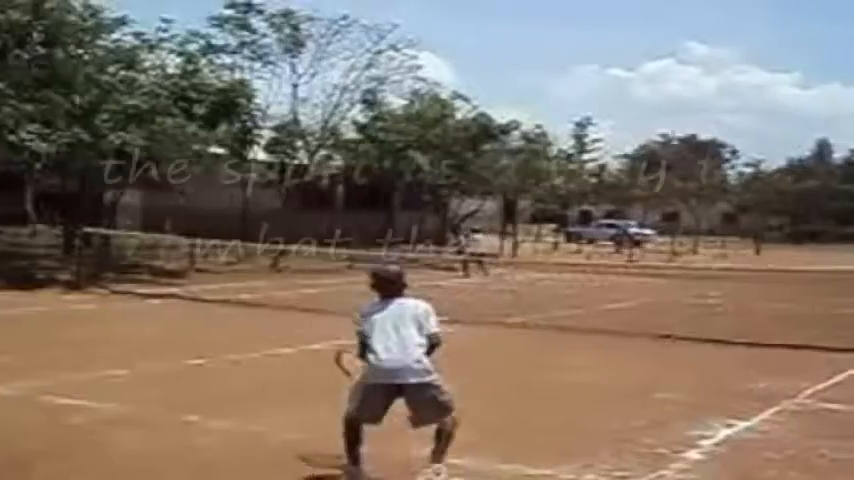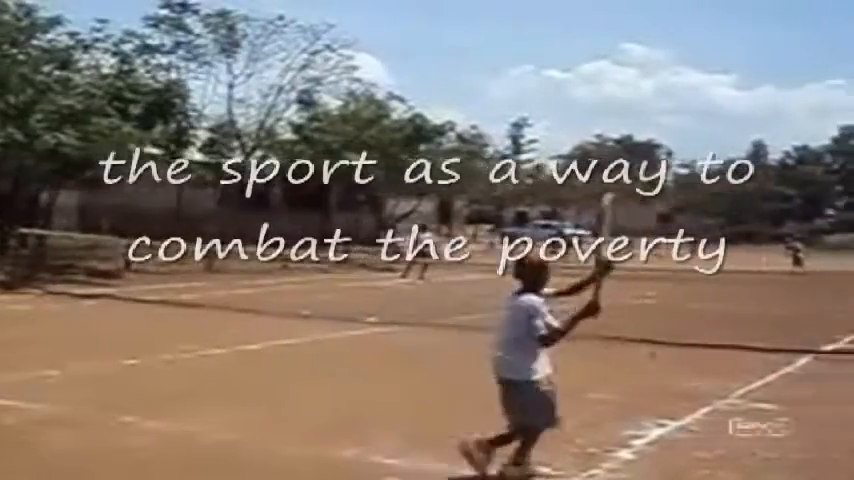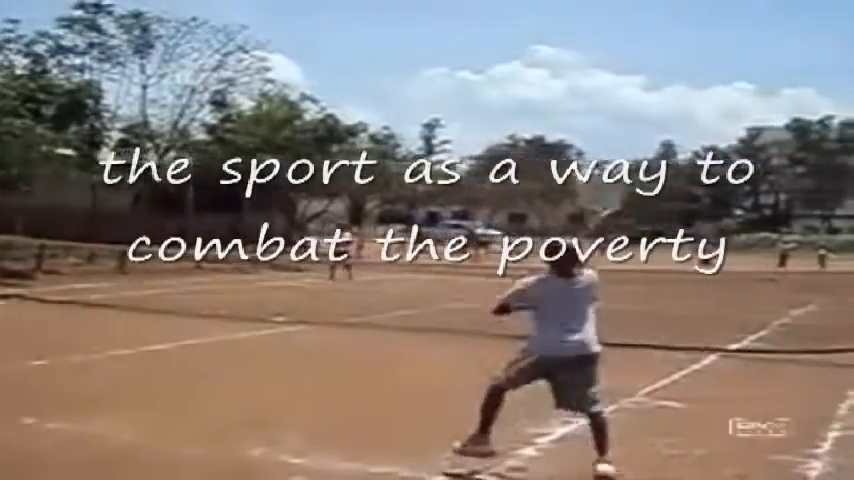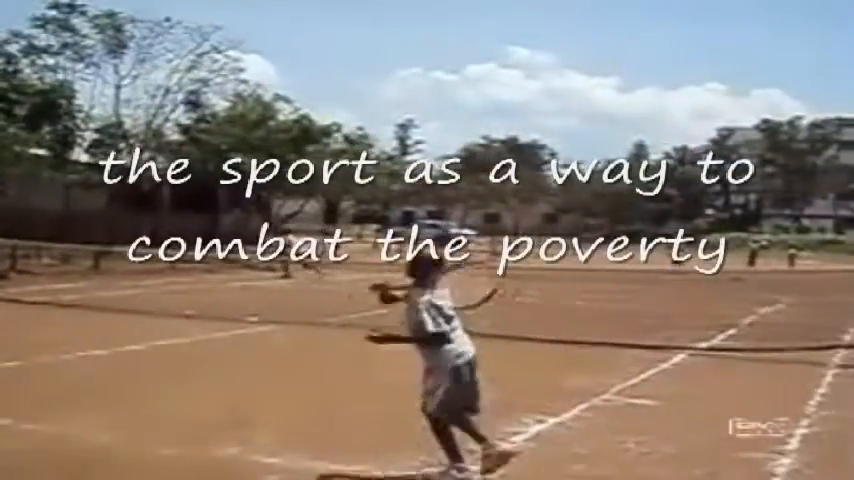
dt=0.7s
person 1, frame 1
left shoulder: (368, 311)
right shoulder: (421, 307)
left elbow: (363, 350)
right elbow: (435, 341)
left hip: (379, 371)
right hip: (417, 371)
left knee: (353, 417)
right knee: (446, 419)
person 1, frame 2
left shoulder: (522, 297)
right shoulder: (533, 304)
left elbow: (564, 292)
right elbow: (547, 339)
left wrist: (595, 277)
right wrist: (582, 314)
left hip: (512, 369)
right hip: (521, 373)
left knee: (541, 418)
right knee: (541, 422)
right ankle: (483, 446)
person 1, frame 3
left shoulder: (533, 286)
right shoulder: (590, 278)
left elbow: (499, 309)
left hip: (544, 352)
right hip: (583, 353)
left knee: (498, 386)
right knee: (593, 409)
left ankle: (480, 439)
right ankle: (604, 461)
person 1, frame 4
left shoulder: (424, 302)
right shoulder: (434, 285)
left elbow: (438, 337)
left wrist: (390, 338)
right wrist: (387, 291)
left hip: (449, 361)
right hip: (460, 356)
left knee: (435, 412)
right knee: (451, 411)
right ankle: (490, 446)
